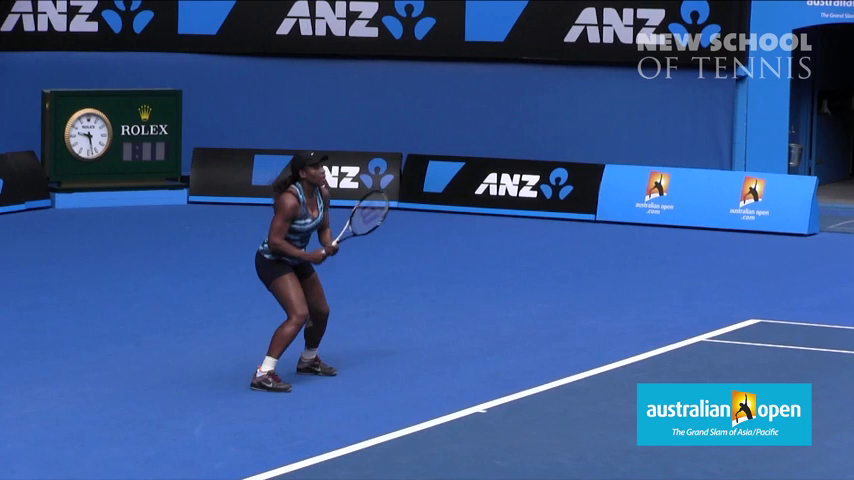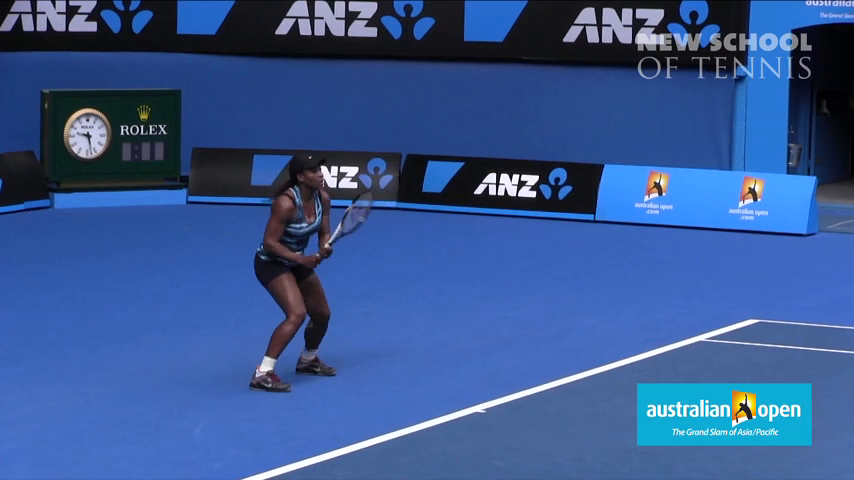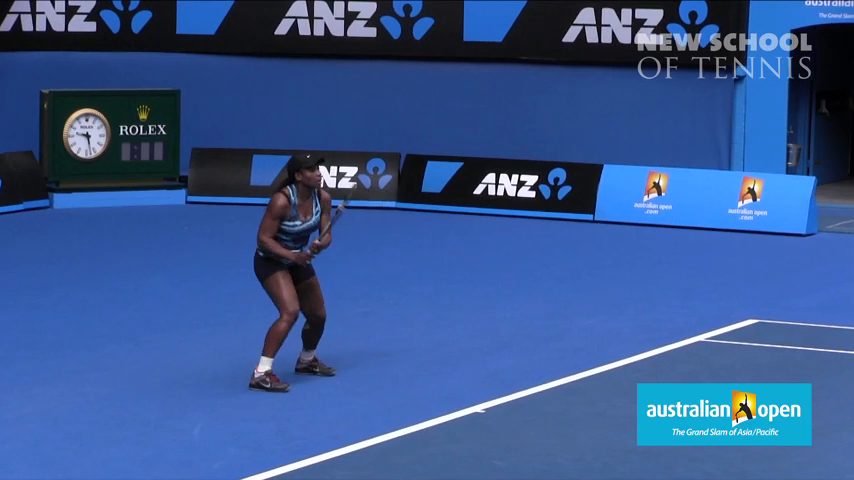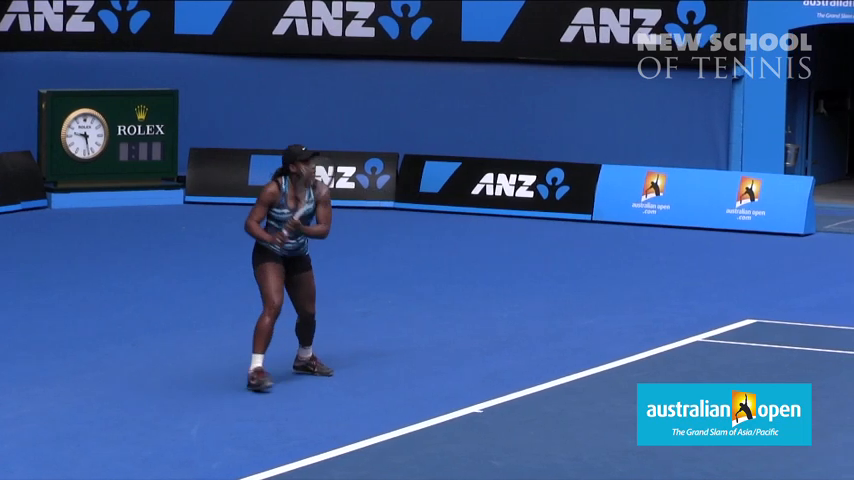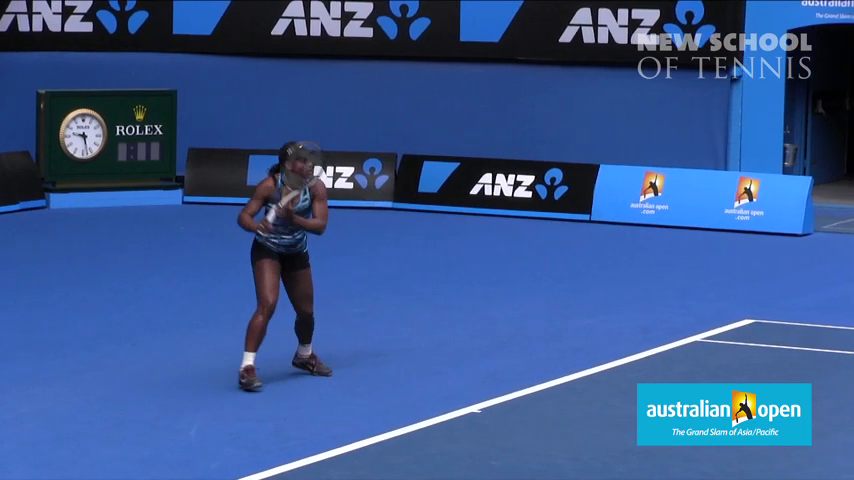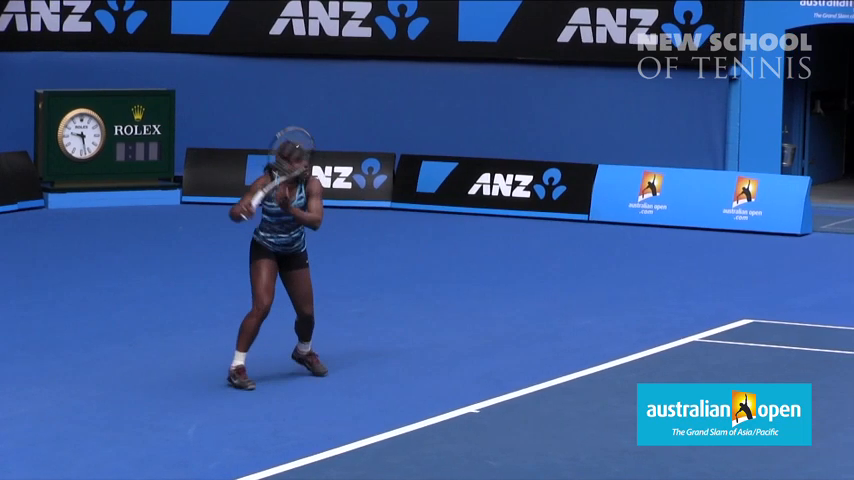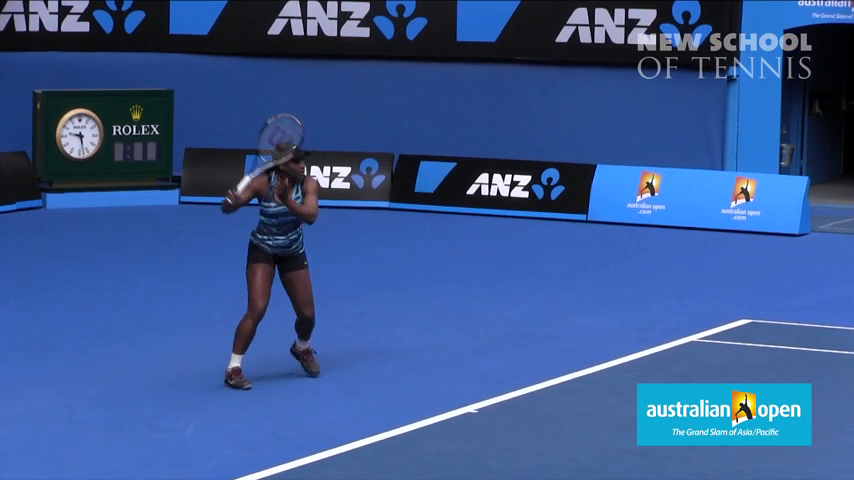
dt=0.5s
person 1, frame 1
left shoulder: (322, 193)
right shoulder: (290, 201)
left elbow: (323, 227)
right elbow: (275, 241)
left wrist: (328, 245)
right wrist: (308, 256)
left hip: (297, 261)
right hip: (273, 261)
left knee: (321, 312)
right knee: (299, 315)
left ankle: (309, 360)
right ankle: (263, 374)
person 1, frame 2
left shoulder: (323, 198)
right shoulder: (286, 203)
left elbow: (324, 233)
right elbow: (269, 243)
left wrist: (324, 248)
right wrist: (301, 259)
left hip: (297, 262)
right hip: (271, 262)
left knee: (322, 314)
right knee: (297, 315)
left ankle: (308, 360)
right ankle: (263, 373)
person 1, frame 3
left shoulder: (323, 198)
right shoulder: (282, 201)
left elbow: (327, 235)
right elbow: (263, 238)
left wrist: (319, 246)
right wrist: (291, 255)
left hip: (299, 262)
right hip: (272, 261)
left knee: (318, 316)
right knee: (289, 312)
left ankle: (307, 360)
right ankle: (261, 373)
person 1, frame 4
left shoulder: (320, 191)
right shoulder: (273, 190)
left elbow: (324, 228)
right elbow: (250, 223)
left wrist: (302, 229)
right wrist: (272, 238)
left hip: (298, 256)
right hip: (269, 253)
left knee: (308, 312)
right knee: (273, 306)
left ankle: (305, 358)
right ankle: (256, 369)
person 1, frame 5
left shoulder: (316, 188)
right shoulder: (269, 186)
left elbow: (321, 225)
right elbow: (243, 216)
left wrist: (294, 219)
right wrist: (257, 226)
left hip: (296, 252)
right hip: (267, 250)
left knee: (306, 312)
right knee: (267, 305)
left ankle: (305, 356)
right ankle: (247, 366)
person 1, frame 6
left shoulder: (312, 184)
right shoulder: (266, 182)
left elbow: (316, 221)
right elbow: (234, 212)
left wrist: (289, 208)
right wrist: (242, 211)
left hip: (294, 251)
right hip: (264, 248)
left knee: (306, 312)
right knee: (261, 307)
left ankle: (304, 352)
right ankle: (237, 366)
person 1, frame 7
left shoulder: (308, 183)
right shoulder: (263, 183)
left elbow: (311, 216)
right elbow: (227, 208)
left wrist: (287, 201)
right wrist: (230, 201)
left hip: (293, 253)
right hip: (262, 250)
left knee: (307, 315)
right knee: (257, 309)
left ankle: (302, 349)
right ankle: (233, 368)
